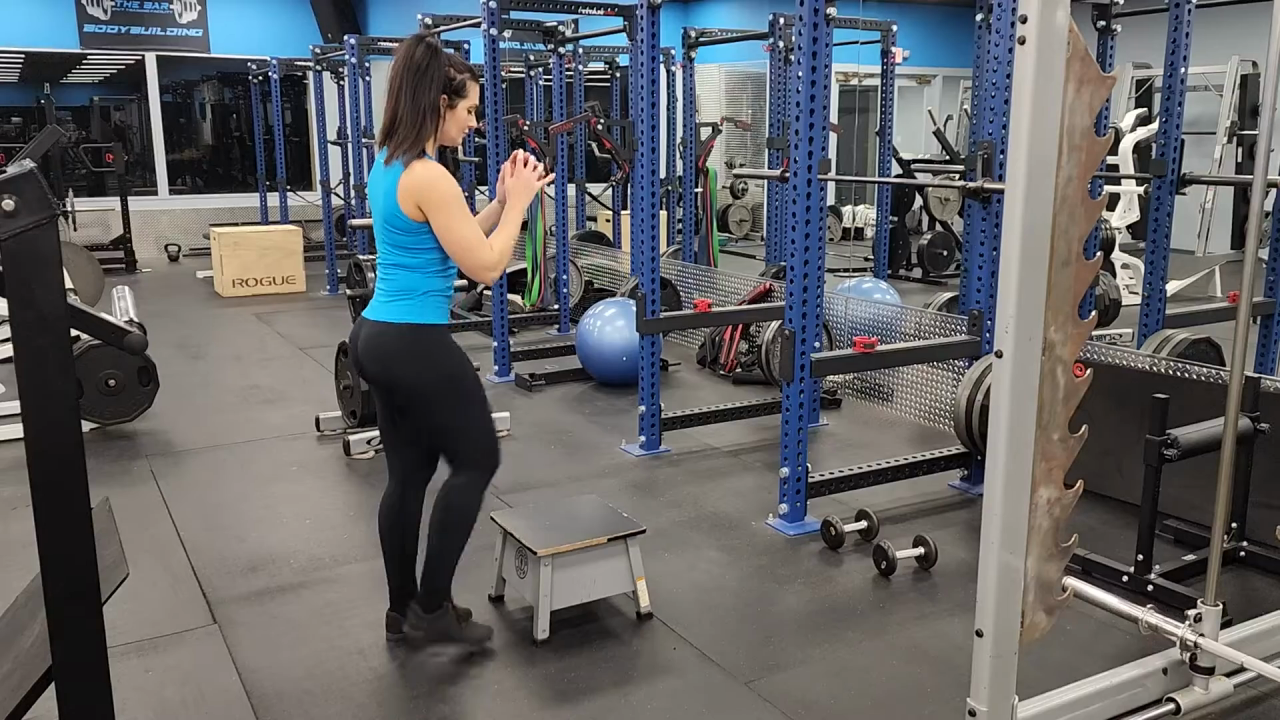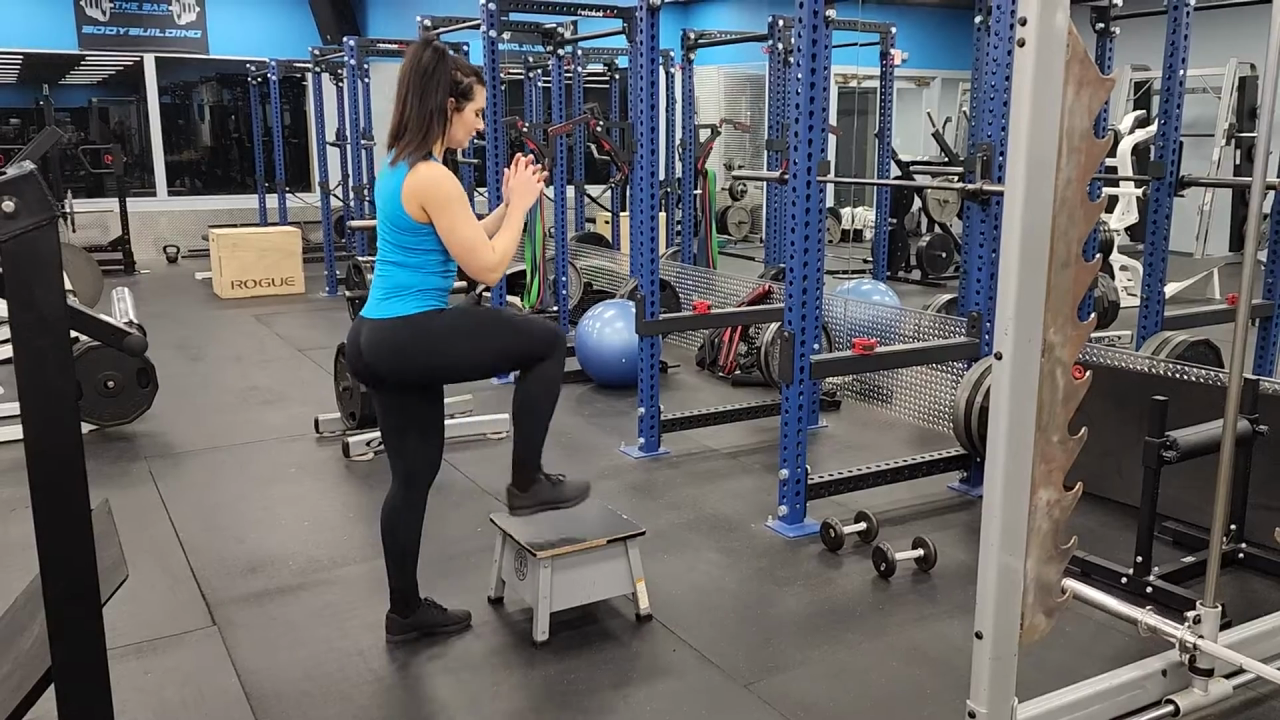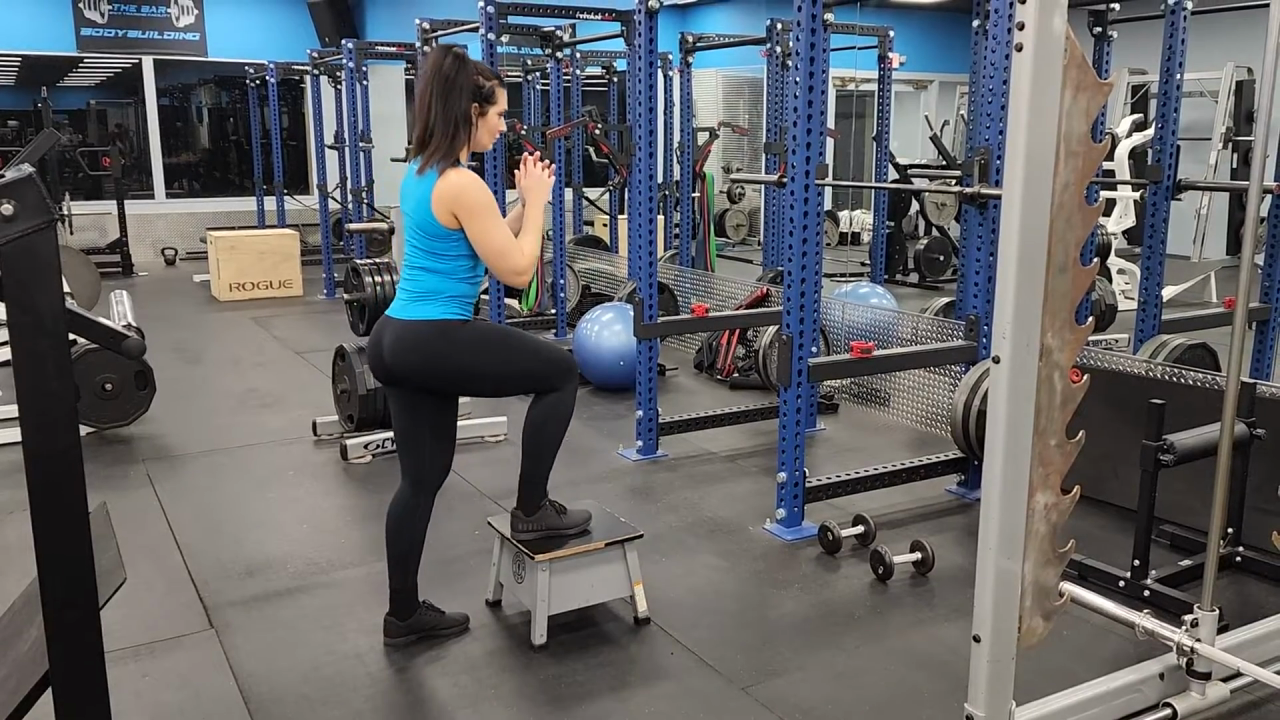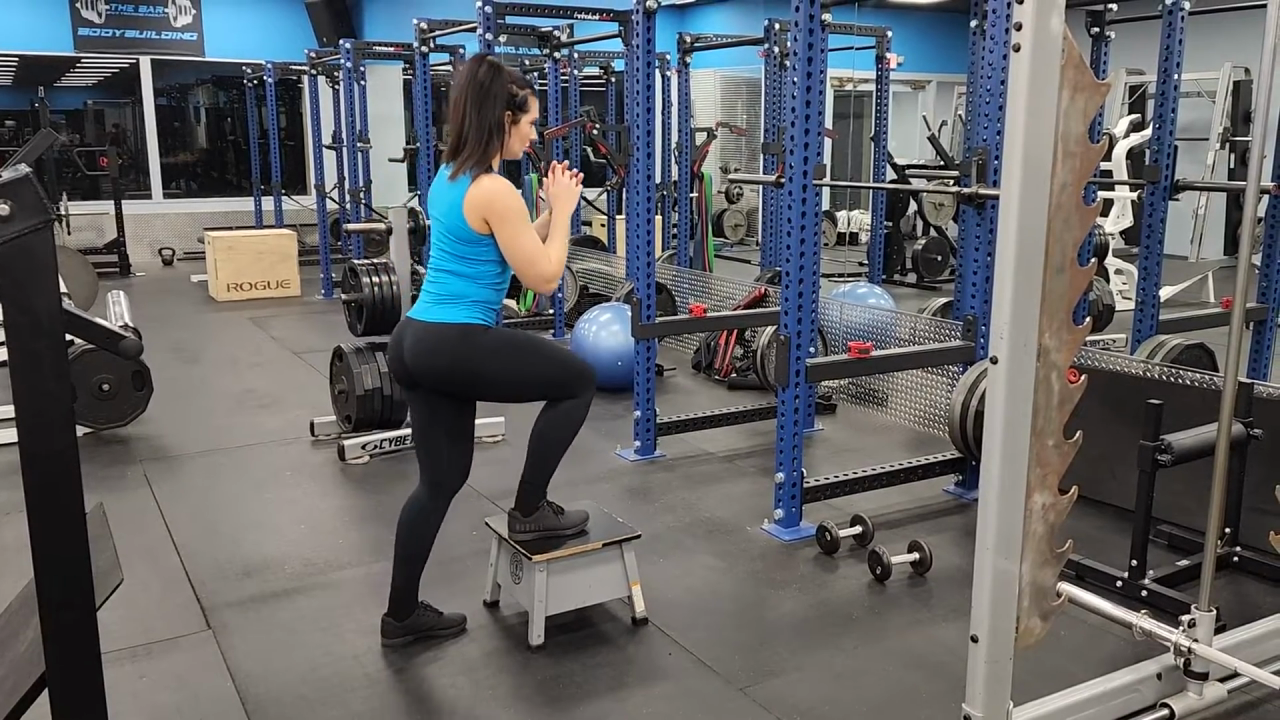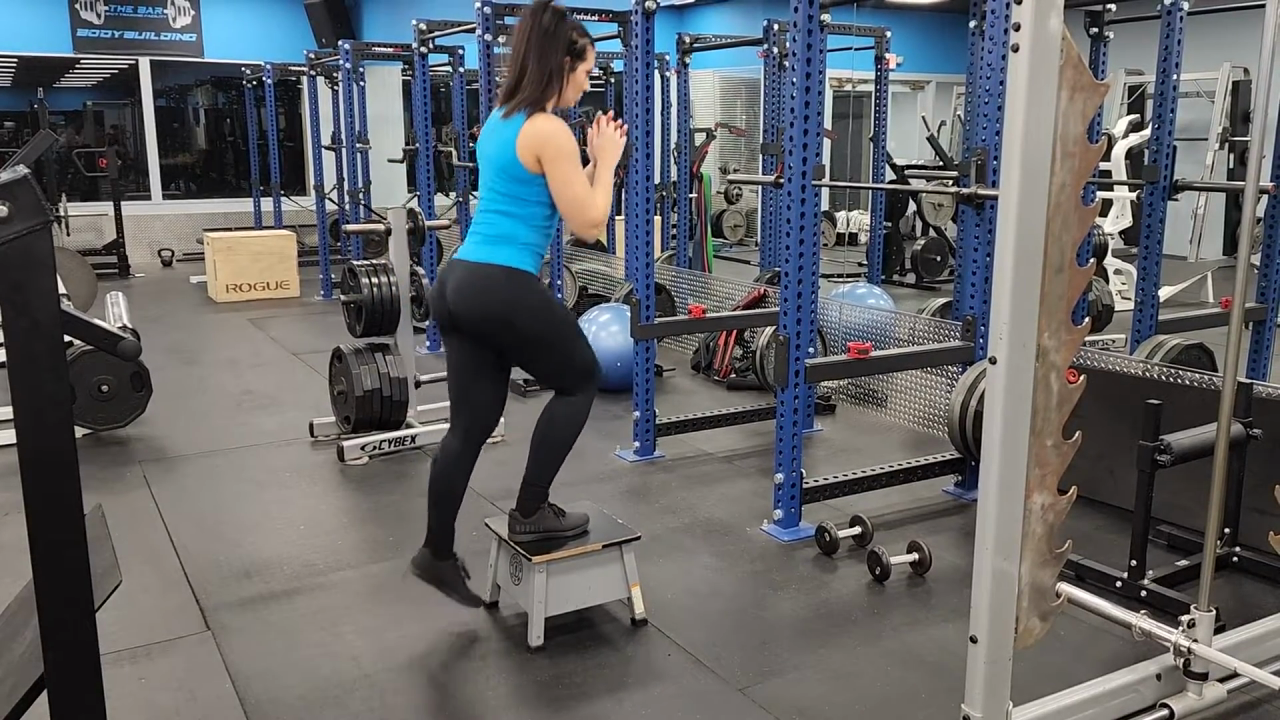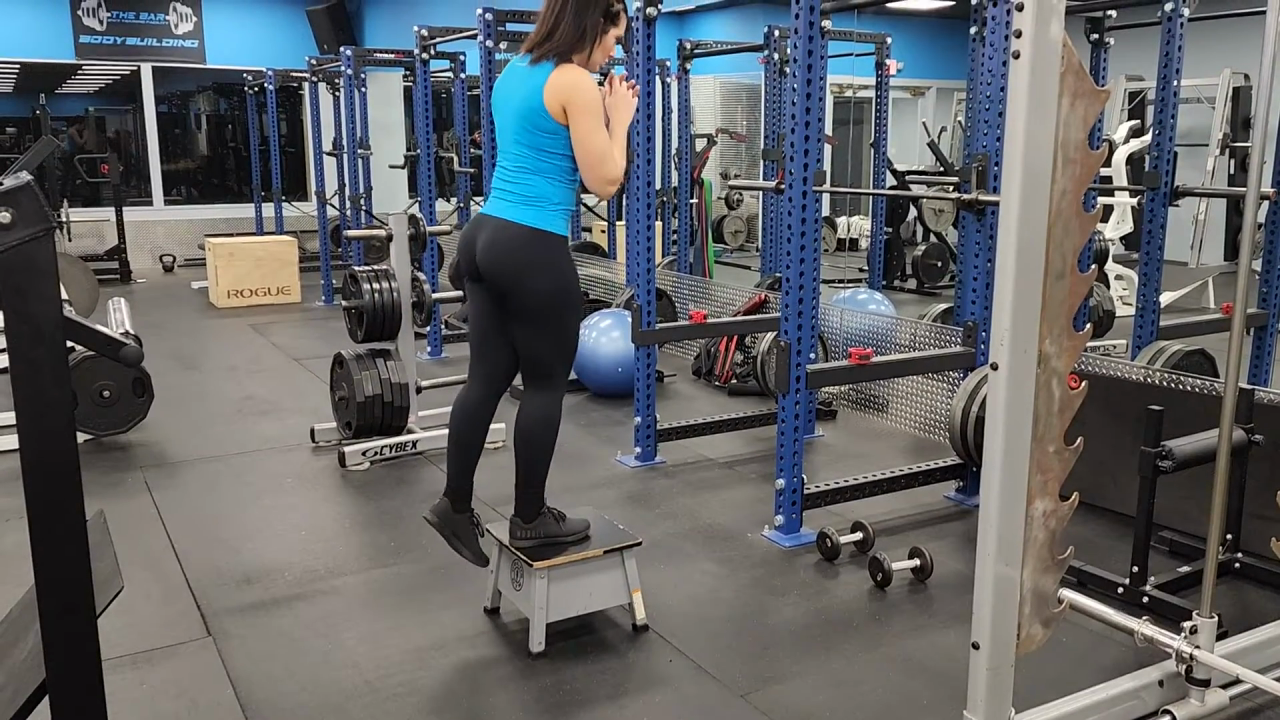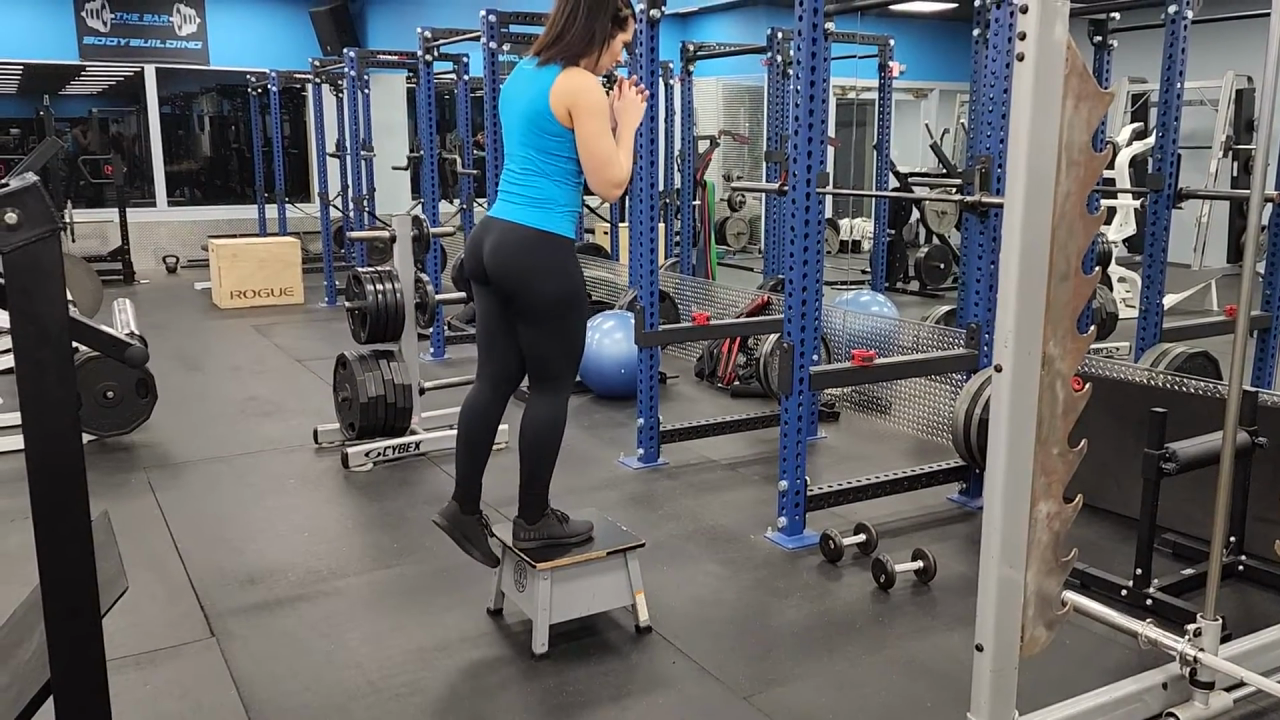
dt=0.4s
person 1, frame 1
left shoulder: (388, 165)
right shoulder: (428, 177)
right elbow: (485, 266)
left wrist: (499, 202)
right wrist: (519, 204)
left hip: (378, 336)
right hip: (415, 344)
left knee: (407, 477)
right knee: (476, 464)
left ankle: (405, 609)
right ankle: (433, 610)
person 1, frame 2
left shoulder: (398, 166)
right shoulder: (433, 178)
left elbow: (458, 246)
right elbow: (487, 268)
left wrist: (507, 206)
right wrist: (520, 206)
left hip: (375, 339)
right hip: (411, 338)
left knee: (412, 474)
right knee: (547, 342)
left ankle: (406, 611)
right ankle: (526, 482)
person 1, frame 3
left shoulder: (420, 170)
right shoulder: (462, 184)
right elbow: (515, 271)
left wrist: (524, 205)
right wrist: (536, 203)
left hip: (396, 340)
right hip: (435, 342)
left knee: (421, 478)
right knee: (561, 372)
left ankle: (403, 613)
right ankle: (532, 509)
person 1, frame 4
left shoulder: (449, 176)
right shoulder: (493, 191)
right elbow: (543, 278)
left wrist: (551, 213)
right wrist: (562, 212)
left hip: (416, 342)
right hip: (457, 345)
left knee: (440, 480)
right knee: (576, 381)
left ankle: (402, 613)
right ankle: (529, 510)
person 1, frame 5
left shoulder: (499, 120)
right shoulder: (548, 131)
right elbow: (587, 224)
left wrist: (590, 162)
right wrist: (606, 162)
left hip: (457, 285)
right hip: (502, 289)
left knee: (469, 424)
right knee: (578, 381)
left ankle: (437, 553)
right ankle: (530, 513)
person 1, frame 6
left shoulder: (514, 72)
right shoulder: (574, 82)
right elbow: (604, 181)
left wrist: (601, 118)
right wrist: (619, 121)
left hip: (483, 238)
right hip: (532, 249)
left knee: (487, 377)
right knee: (546, 383)
left ankle: (454, 505)
right ankle: (530, 519)
person 1, frame 7
left shoulder: (521, 75)
right shoulder: (580, 86)
right elbow: (608, 184)
left wrist: (607, 120)
right wrist: (627, 124)
left hip: (491, 239)
right hip: (539, 251)
left knee: (494, 379)
right knee: (551, 387)
left ankle: (464, 508)
right ankle: (533, 520)
